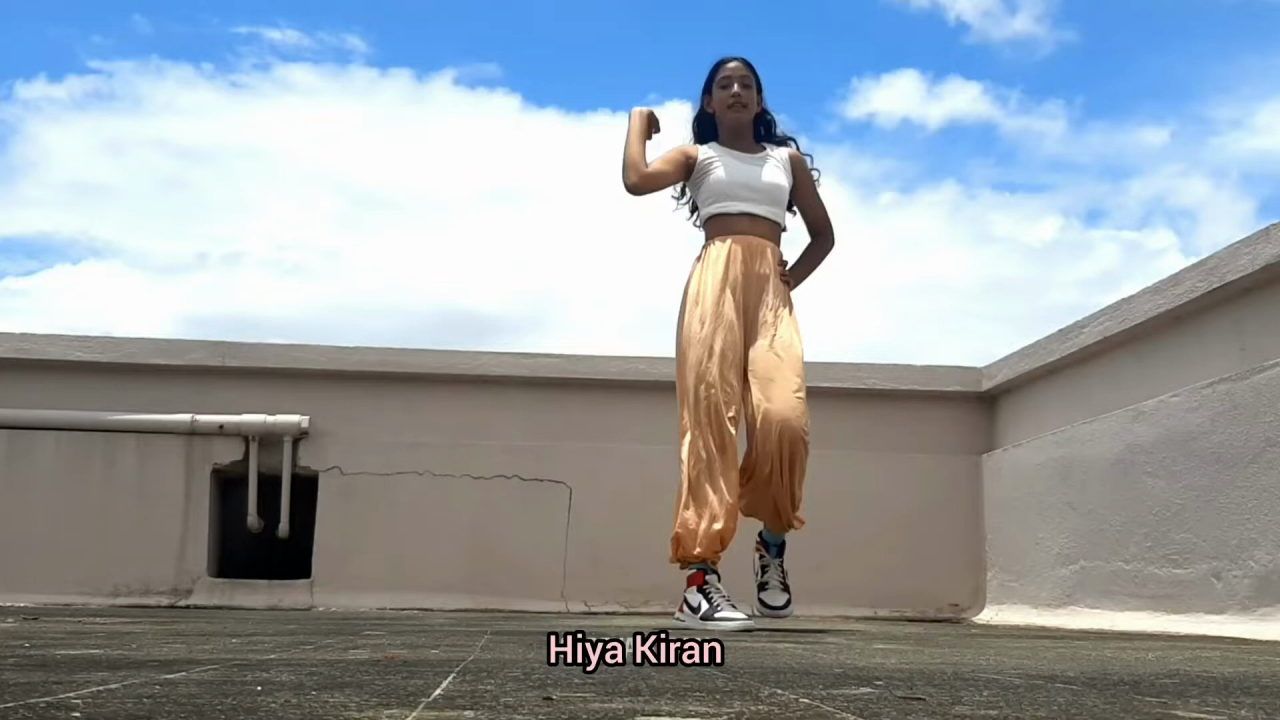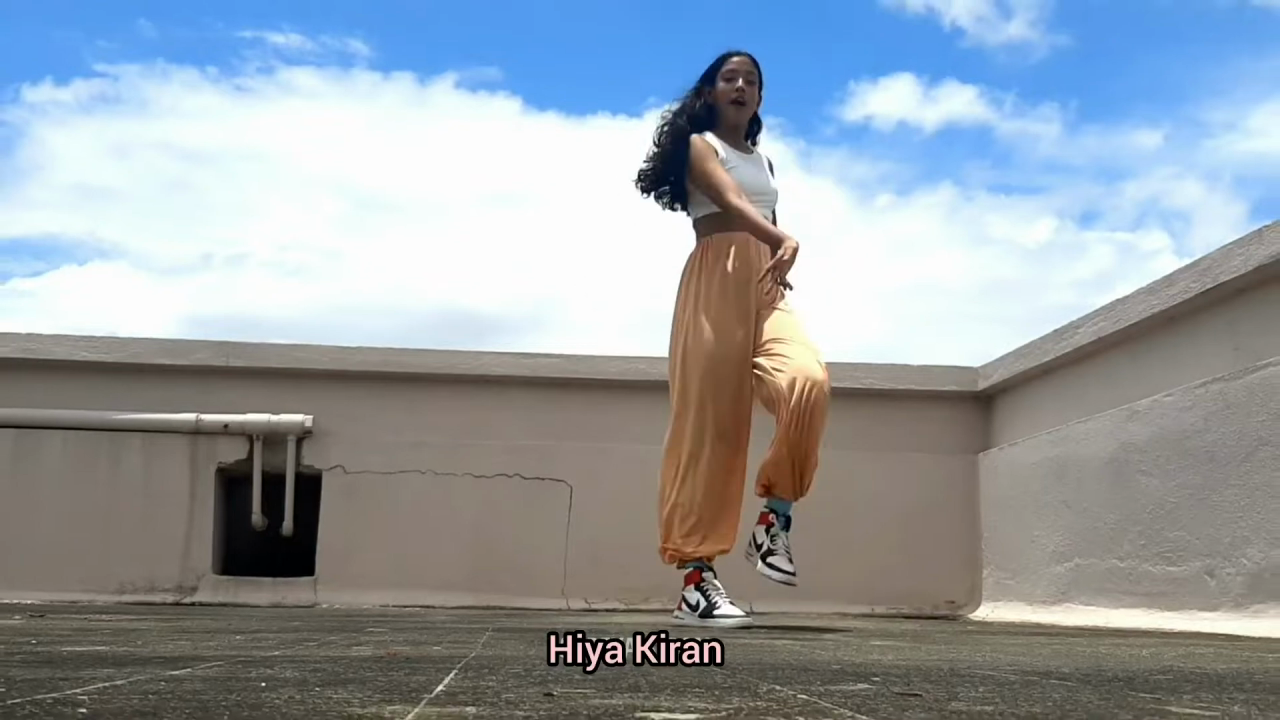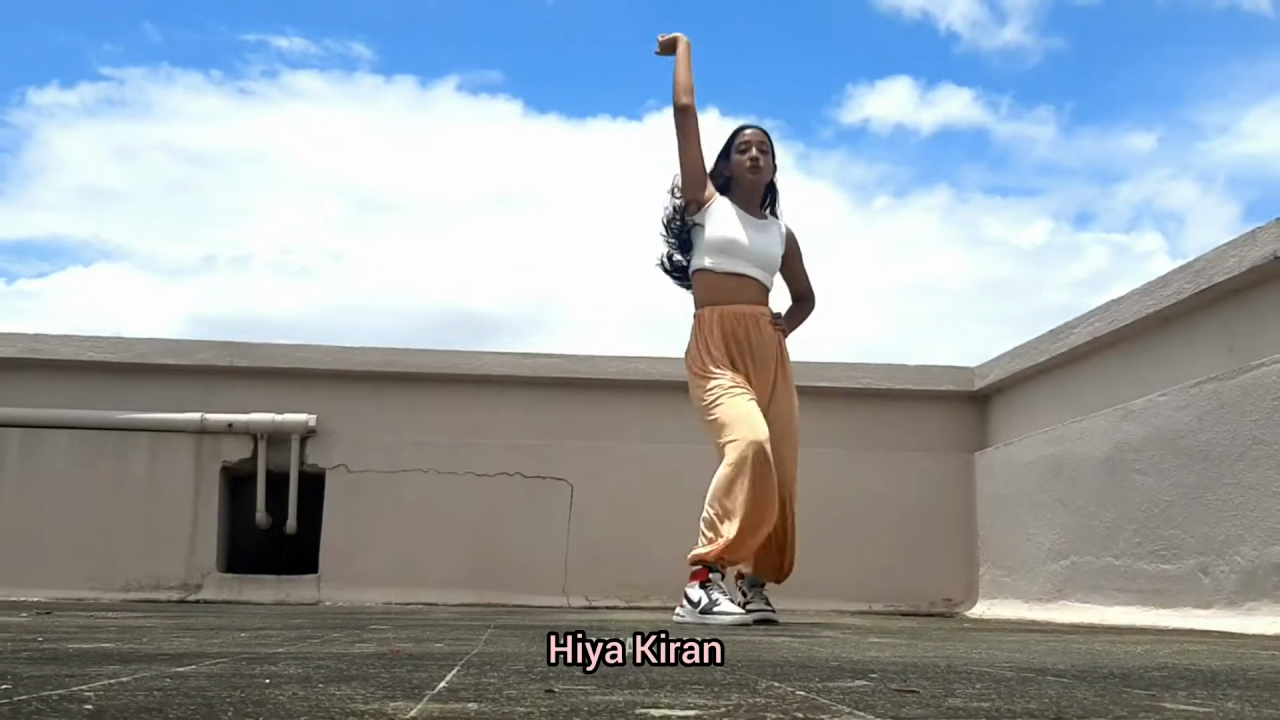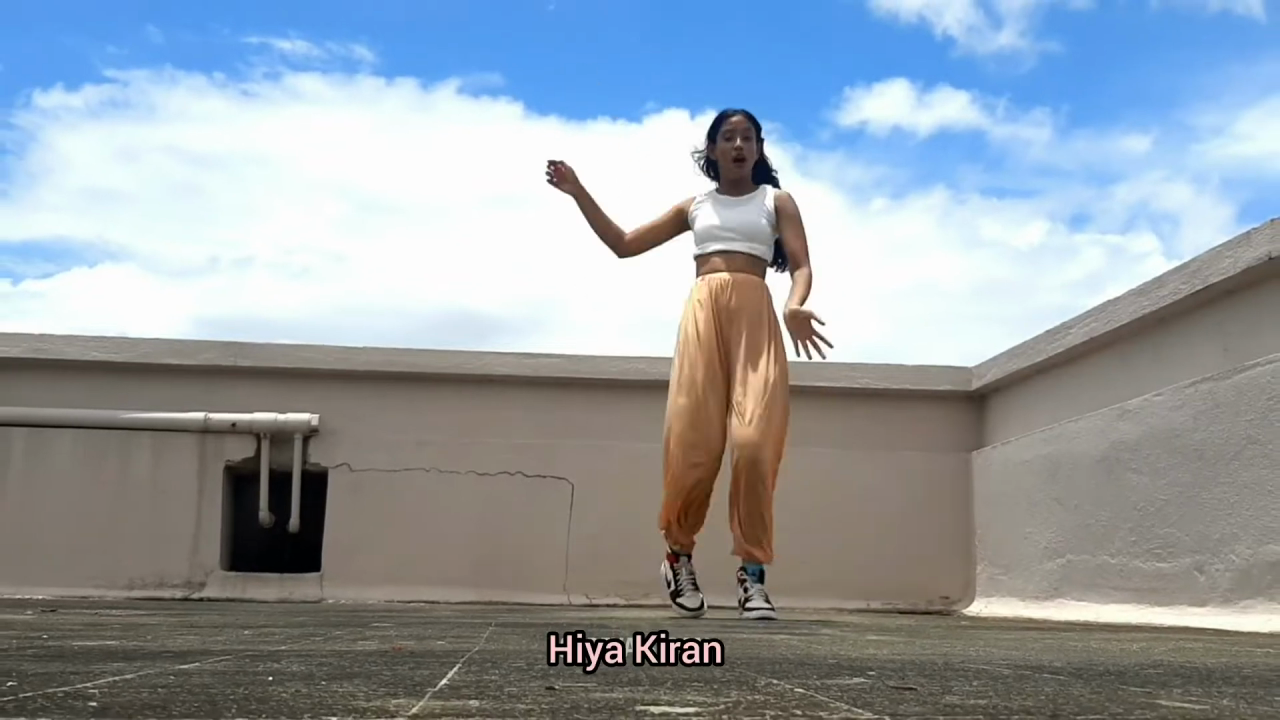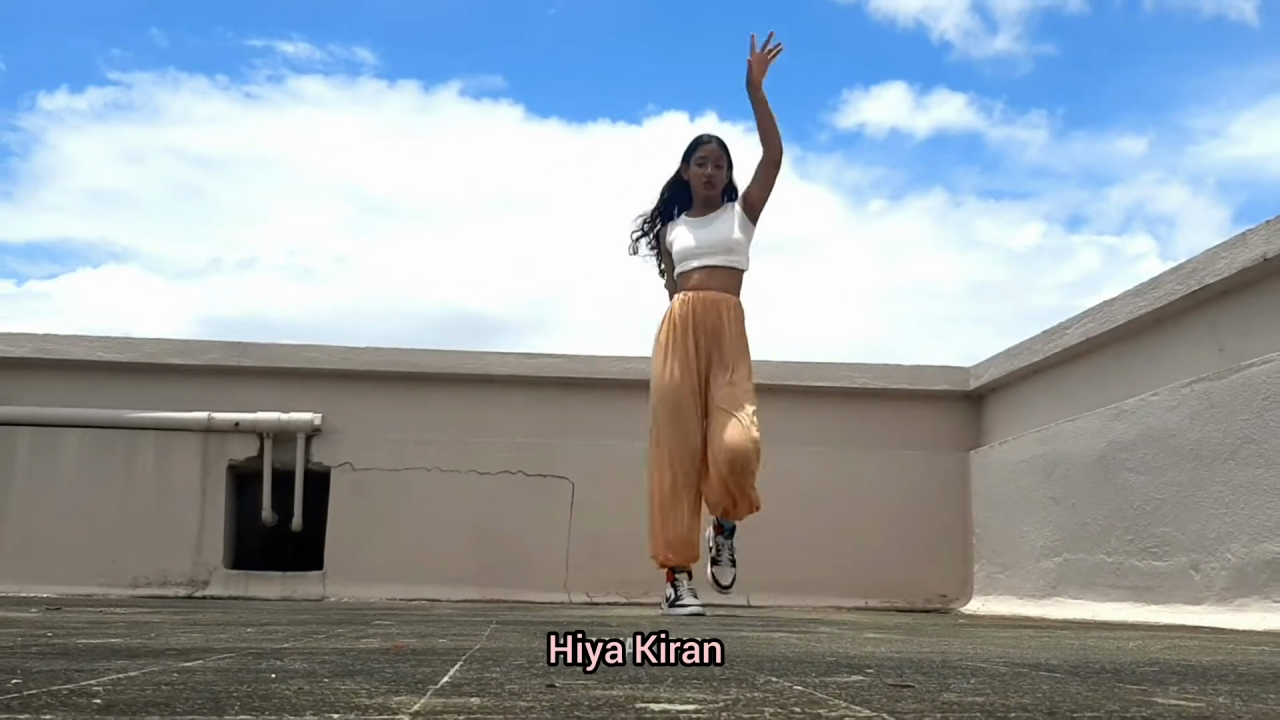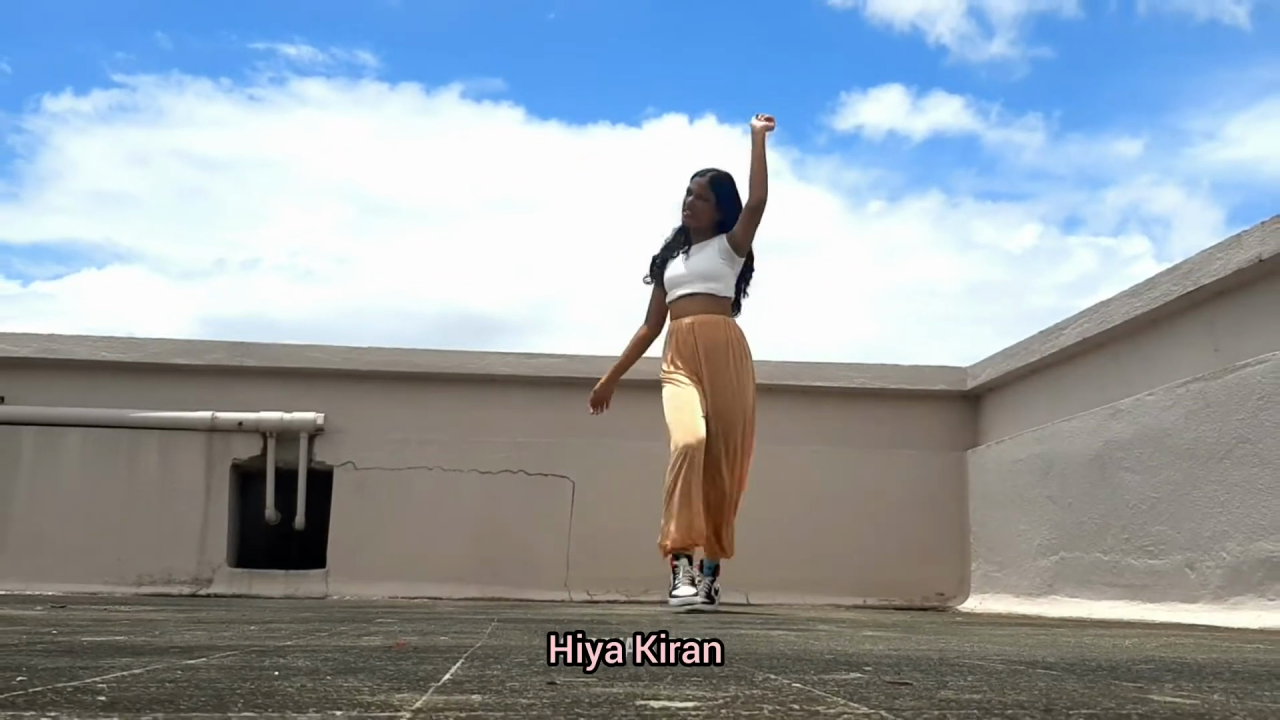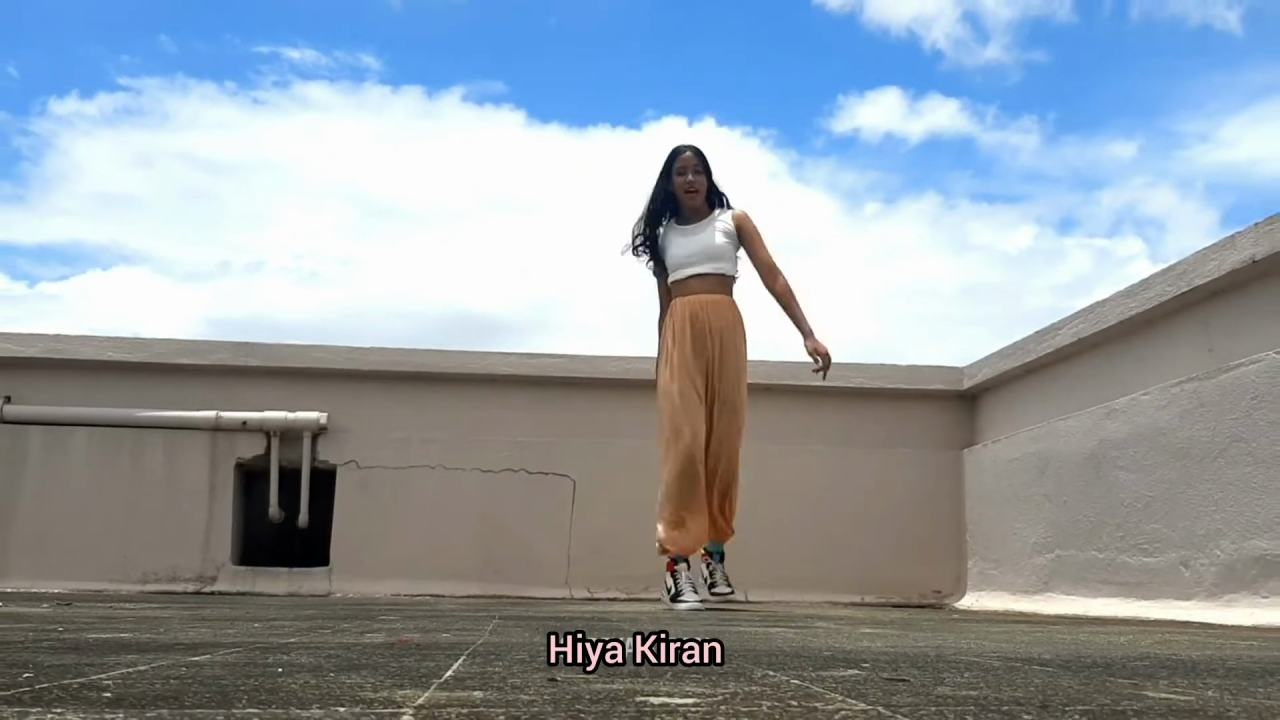
dt=0.4s
person 1, frame 1
left shoulder: (790, 159)
right shoulder: (695, 156)
left elbow: (824, 236)
right elbow: (637, 181)
left wrist: (790, 281)
right wrist: (638, 125)
left hip: (771, 289)
right hip: (715, 282)
left knee: (783, 418)
right knee: (712, 415)
left ankle: (772, 541)
right ankle: (700, 579)
person 1, frame 2
left shoulder: (762, 162)
right shoulder: (699, 144)
right elbow: (731, 198)
left wrist: (779, 251)
right wrist: (780, 240)
left hip: (765, 285)
right hip: (713, 281)
left knee: (807, 381)
right knee: (707, 420)
left ankle: (775, 520)
right ankle: (694, 574)
person 1, frame 3
left shoulder: (781, 234)
right shoulder: (705, 200)
left elbow: (805, 296)
right elbow: (683, 111)
left wrist: (782, 326)
right wrist: (682, 50)
left hip: (766, 350)
right hip: (713, 347)
left knee: (776, 471)
right knee: (748, 446)
left ankle: (754, 584)
right ankle: (704, 580)
person 1, frame 4
left shoulder: (778, 200)
right shoulder: (695, 207)
left elbow: (801, 266)
right elbow: (624, 245)
left wrist: (798, 306)
right wrist: (578, 192)
left hip: (759, 319)
right hip: (703, 318)
left knee: (753, 444)
right knee: (691, 444)
left ankle: (753, 575)
right ankle: (678, 553)
person 1, frame 5
left shoulder: (744, 211)
right shoulder: (670, 227)
left elbow: (774, 156)
left wrist: (756, 85)
right wrist: (664, 362)
left hip: (728, 329)
right hip: (677, 330)
left knee: (739, 440)
right knee: (678, 448)
left ankle: (724, 527)
right ankle: (677, 573)
person 1, frame 6
left shoulder: (730, 242)
right shoulder: (670, 255)
left elbow: (757, 202)
right elbow: (648, 325)
left wrist: (758, 139)
right wrist: (608, 378)
left hip: (725, 351)
right hip: (675, 357)
left knee: (724, 462)
right knee: (688, 443)
left ankle: (709, 571)
right ankle: (682, 557)
person 1, frame 7
left shoulder: (733, 221)
right shoulder: (660, 233)
left elbow: (773, 276)
left wrist: (808, 334)
right wrist: (661, 366)
left hip: (725, 330)
right hip: (682, 334)
left knee: (722, 449)
right knee: (684, 446)
left ankle: (712, 554)
right ankle: (676, 559)
